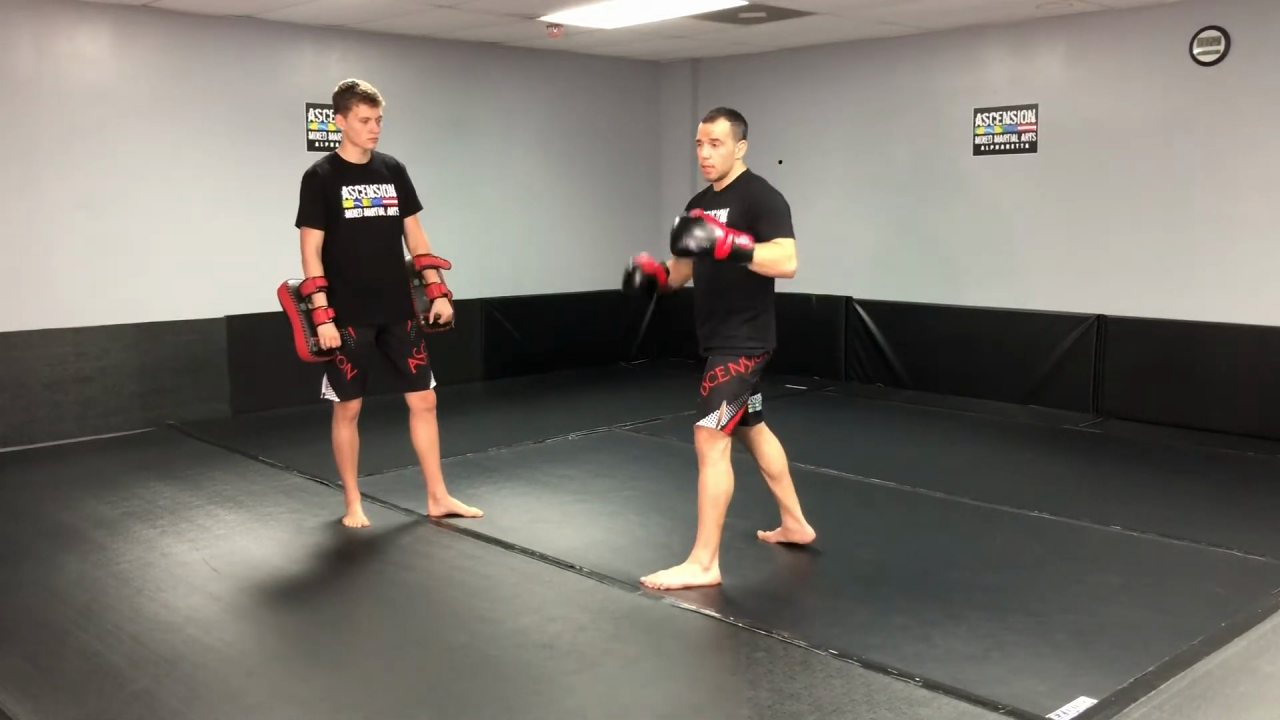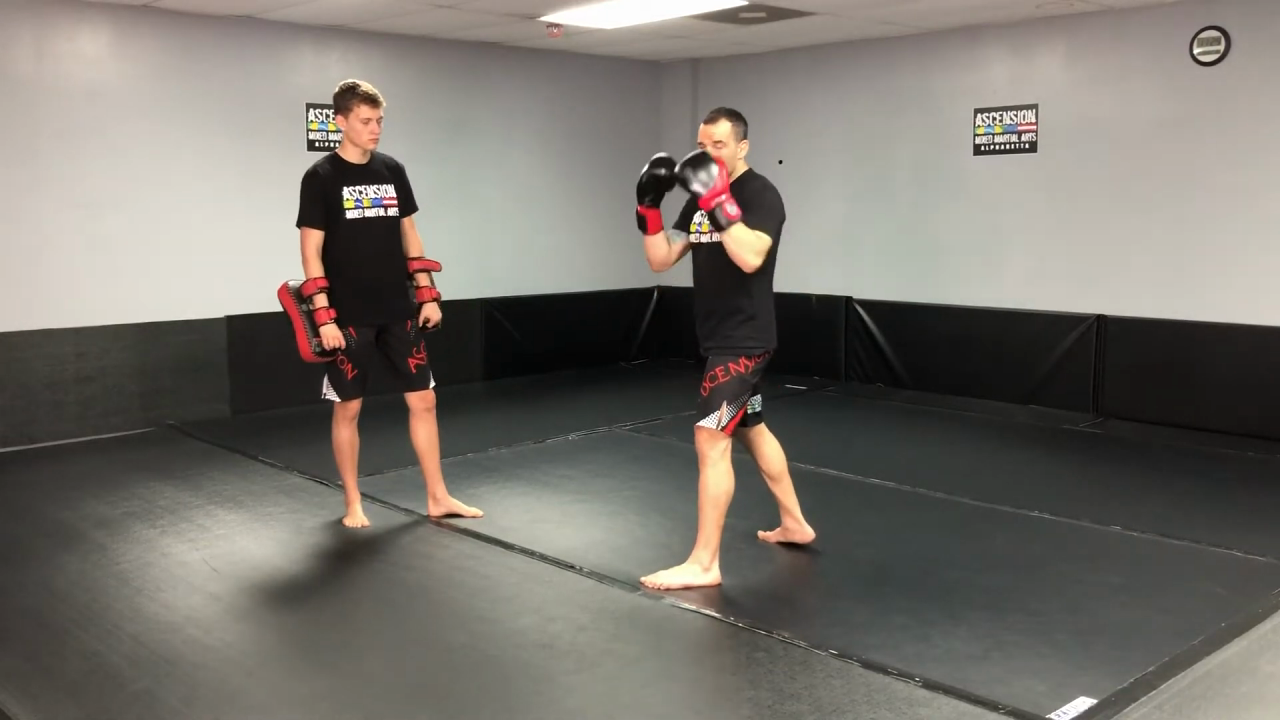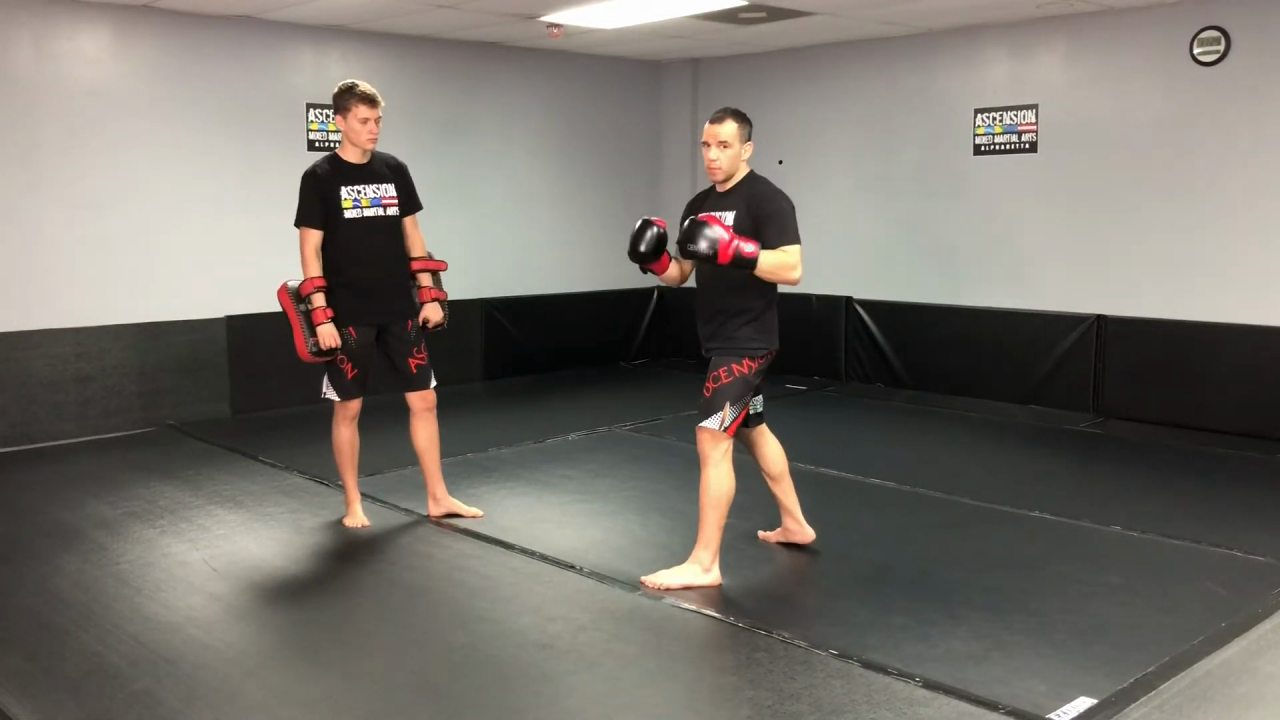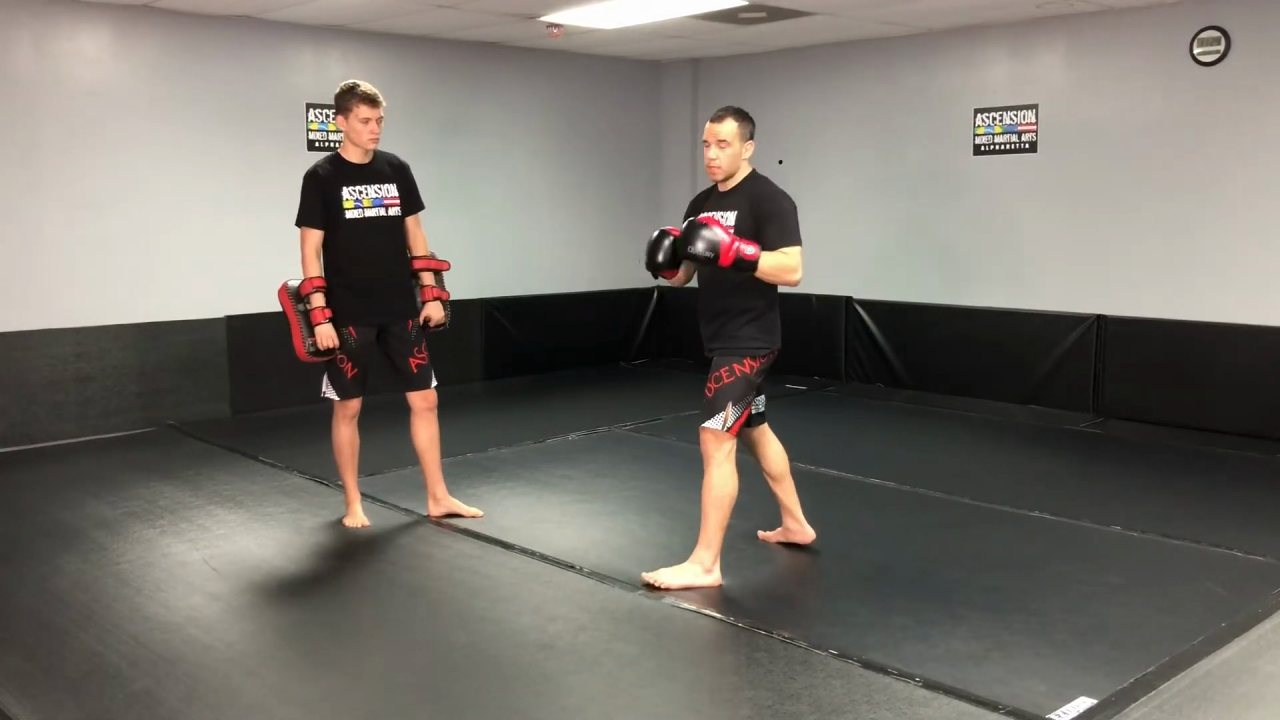
dt=0.4s
person 1, frame 1
left shoulder: (761, 197)
right shoulder: (701, 204)
left elbow: (786, 263)
right elbow: (683, 270)
left wrist: (727, 241)
right wrist: (655, 273)
left hip: (744, 339)
right hip: (720, 337)
left knee: (711, 438)
right knee: (752, 428)
left ankle: (703, 563)
right ankle: (794, 523)
person 1, frame 2
left shoulder: (759, 193)
right shoulder: (700, 199)
left elbow: (750, 256)
right elbow: (660, 259)
left wrist: (719, 197)
right wrist: (649, 205)
left hip: (743, 340)
right hip: (720, 337)
left knee: (710, 439)
right knee: (752, 429)
left ankle: (704, 563)
right ankle: (794, 523)
person 1, frame 3
left shoulder: (767, 199)
right shoulder: (700, 205)
left elbow: (791, 269)
right elbow: (679, 275)
left wrist: (732, 247)
right wrist: (654, 258)
left hip: (746, 341)
right hip: (721, 340)
left knee: (713, 441)
right knee: (754, 430)
left ankle: (704, 563)
right ankle: (795, 524)
person 1, frame 4
left shoulder: (768, 199)
right shoulder: (701, 204)
left elbow: (791, 270)
right elbow: (687, 274)
left wrist: (732, 250)
right wrist: (668, 263)
left hip: (748, 341)
right hip: (723, 339)
left knee: (716, 441)
right knee: (756, 429)
left ankle: (705, 564)
right ankle: (795, 524)
person 2, frame 1
left shoulder: (393, 169)
right shoulder: (321, 177)
left elbow: (415, 234)
right elbow: (311, 251)
left wrist: (437, 291)
right wrist: (322, 315)
left hip: (399, 310)
right hip: (348, 316)
left knee: (424, 399)
right knee: (347, 408)
left ankle: (438, 497)
right ankle: (353, 503)
person 2, frame 2
left shoulder: (392, 170)
right shoulder: (321, 177)
right elbow: (311, 251)
left wrist: (427, 295)
right wrist: (325, 315)
left hip: (399, 310)
right hip: (349, 316)
left knee: (423, 399)
right knee: (347, 408)
left ankle: (437, 497)
right ankle: (353, 504)
person 2, frame 3
left shoulder: (394, 169)
right shoulder: (320, 177)
left elbow: (412, 235)
right elbow: (311, 250)
left wrist: (429, 295)
right wrist: (321, 315)
left hip: (400, 310)
right hip: (349, 316)
left knee: (424, 399)
right knee: (348, 408)
left ankle: (438, 497)
right ankle: (353, 503)
person 2, frame 4
left shoulder: (397, 169)
right shoulder: (322, 177)
left elbow: (415, 233)
right elbow: (311, 250)
left wrist: (432, 294)
right wrist: (319, 314)
left hip: (401, 309)
right hip: (349, 315)
left knee: (425, 398)
right knee: (348, 407)
left ankle: (438, 497)
right ankle: (353, 503)
